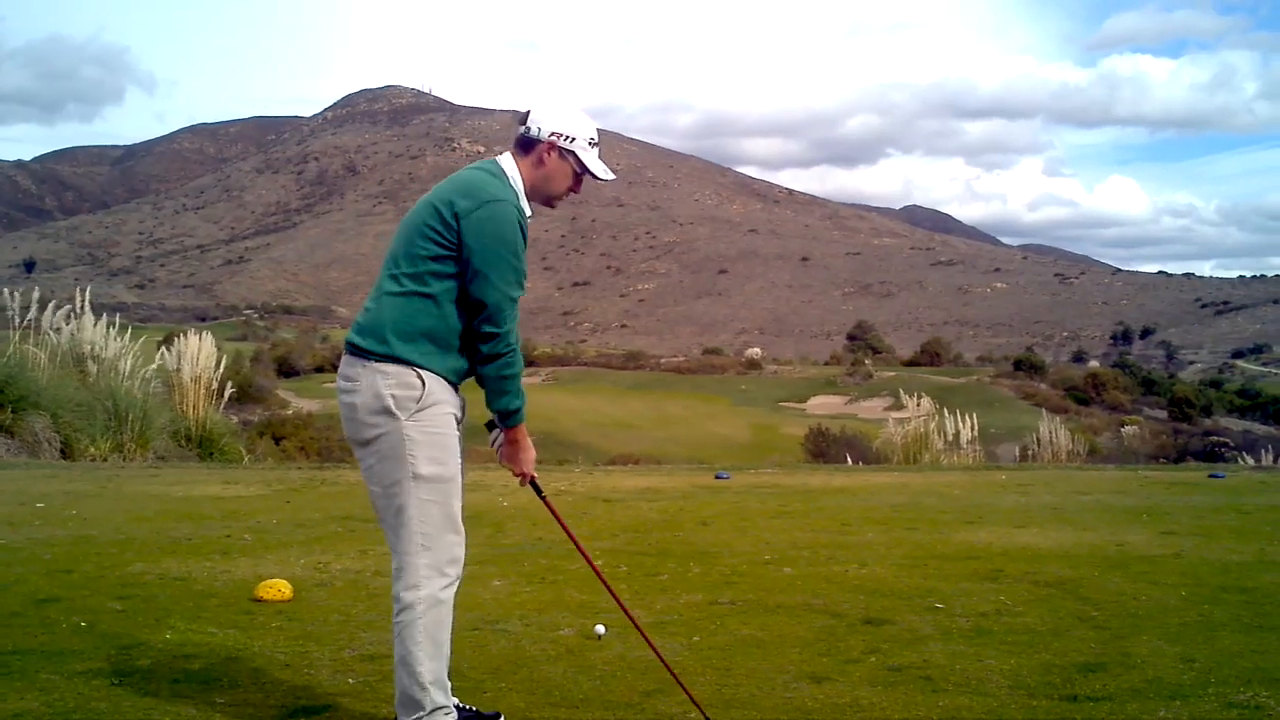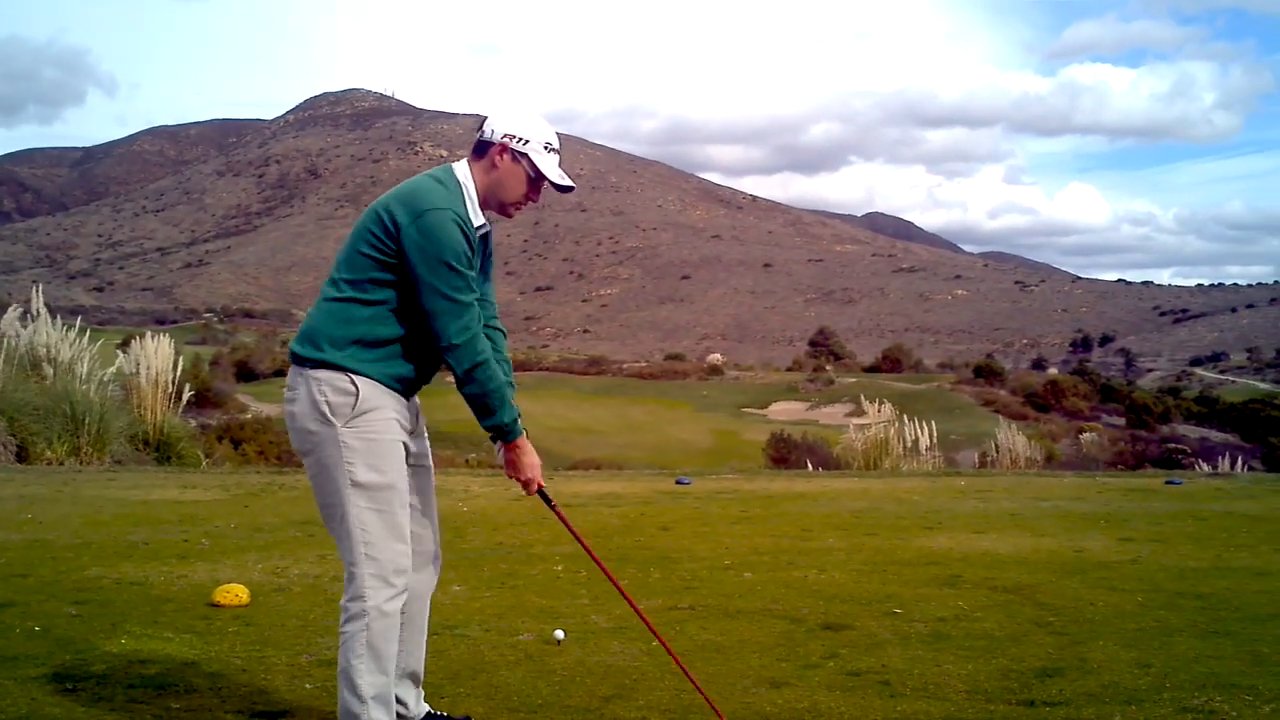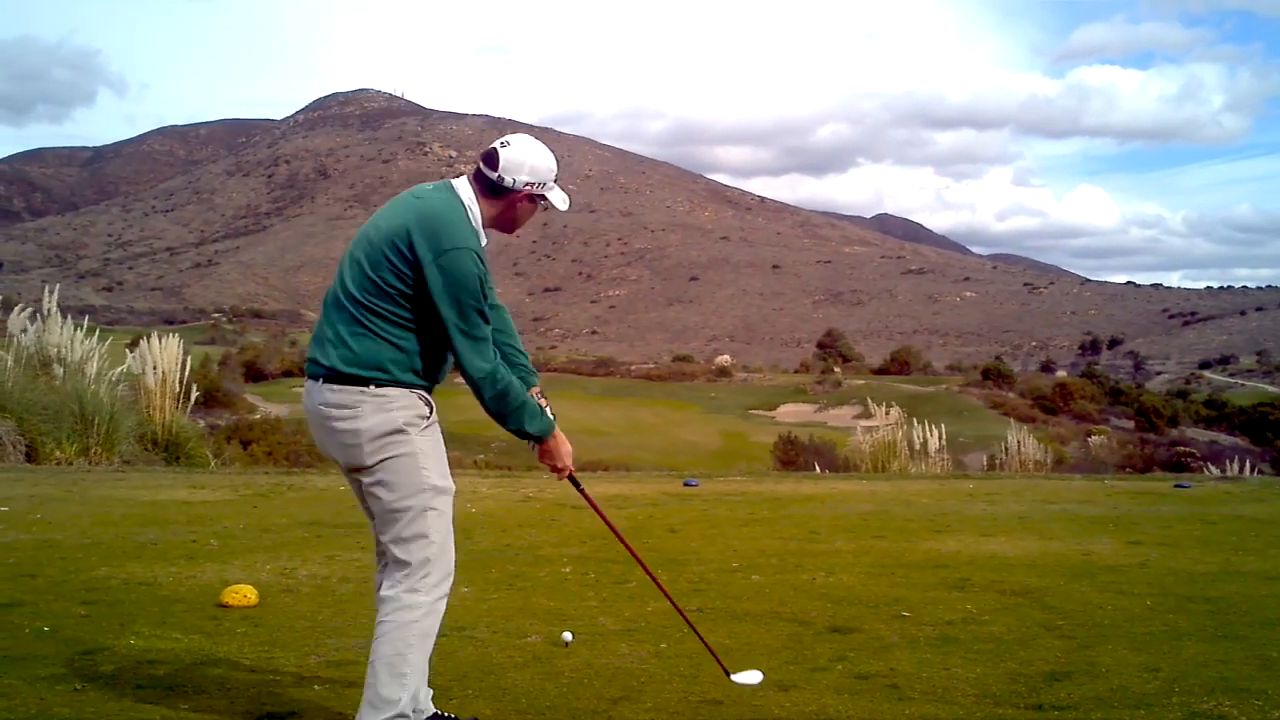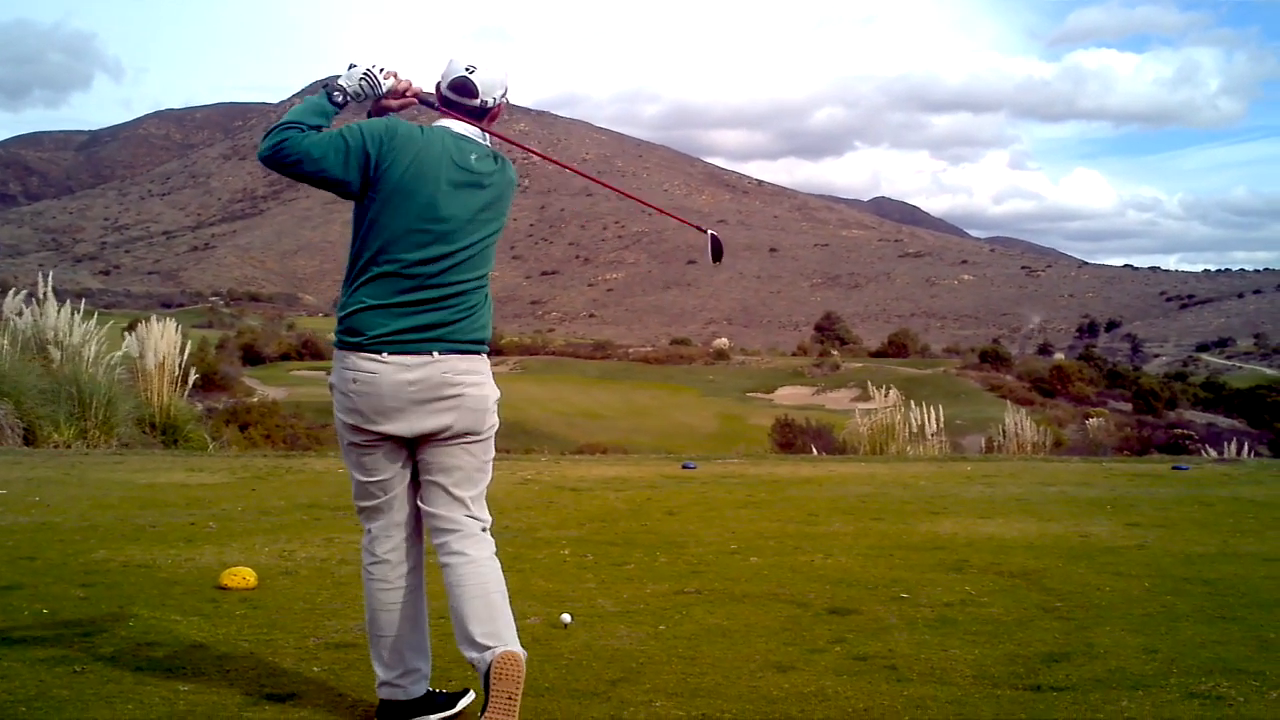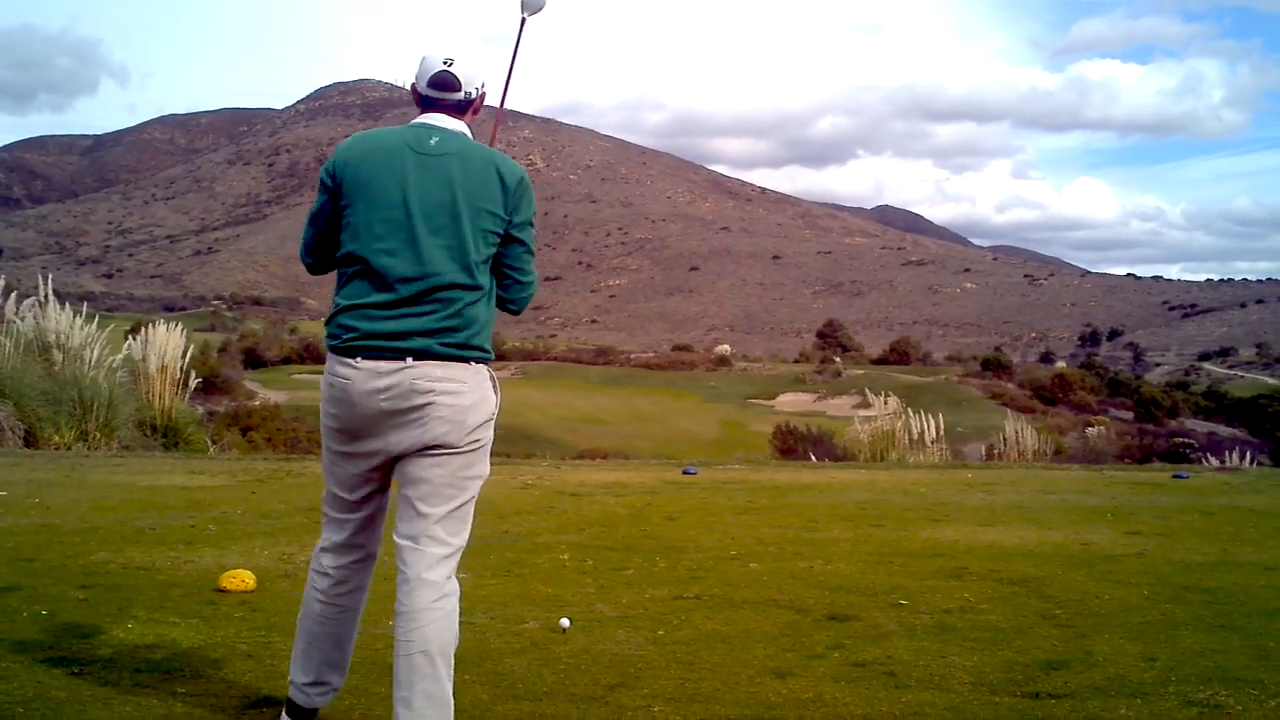
dt=1s
person 1, frame 1
left shoulder: (478, 187)
right shoulder: (494, 204)
right elbow: (493, 330)
left wrist: (505, 414)
right wrist: (516, 424)
left hip: (404, 382)
right hip: (403, 386)
left knee: (431, 553)
right knee: (429, 561)
person 1, frame 2
left shoulder: (471, 224)
right shoulder: (433, 211)
left elbow: (485, 326)
right elbow: (458, 339)
left wrist: (505, 419)
right wrist: (512, 435)
left hip: (387, 396)
right hip: (342, 392)
left knee: (416, 561)
right knee: (380, 572)
person 1, frame 3
left shoulder: (436, 201)
right shoulder: (451, 241)
left elbow: (491, 317)
right elbow: (478, 356)
left wrist: (534, 405)
right wrist: (541, 430)
left hip: (349, 398)
right hip: (378, 405)
left knee: (409, 560)
right knee: (422, 569)
person 1, frame 4
left shoulder: (393, 143)
right shoulder: (502, 175)
left elbow: (278, 147)
left wrist: (347, 87)
right wrist: (390, 114)
left hip: (369, 372)
right hip: (457, 376)
left knee: (386, 536)
right knee: (463, 530)
right ankle: (497, 654)
person 1, frame 5
left shoulder: (354, 155)
right shoulder: (506, 176)
left elbow: (314, 258)
right elbow: (517, 295)
left hip: (355, 376)
right hip: (451, 385)
left knee: (343, 546)
right knee: (430, 563)
